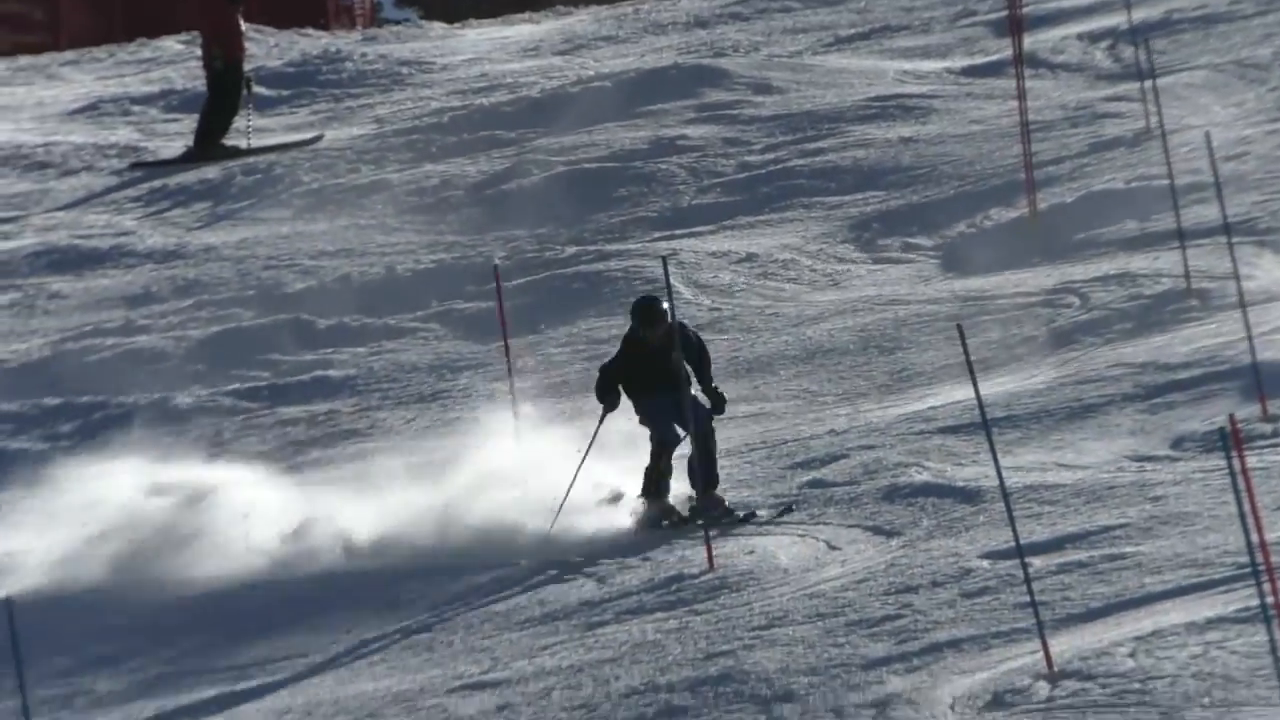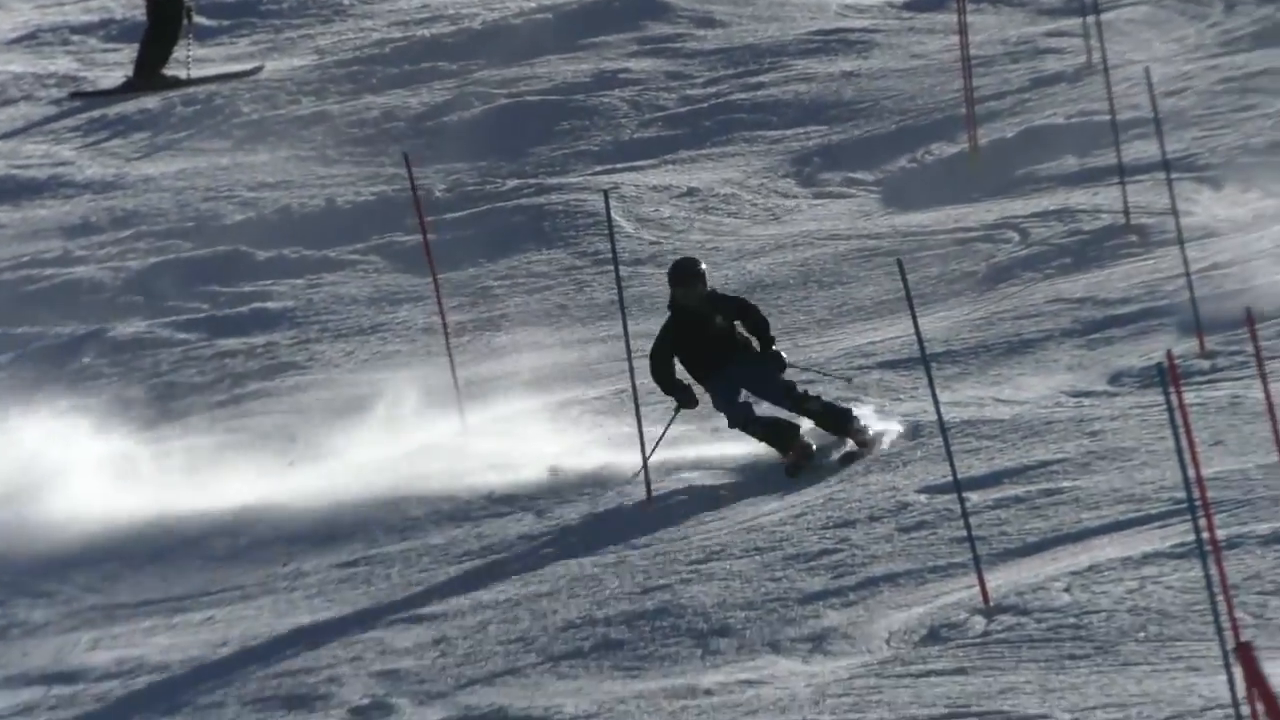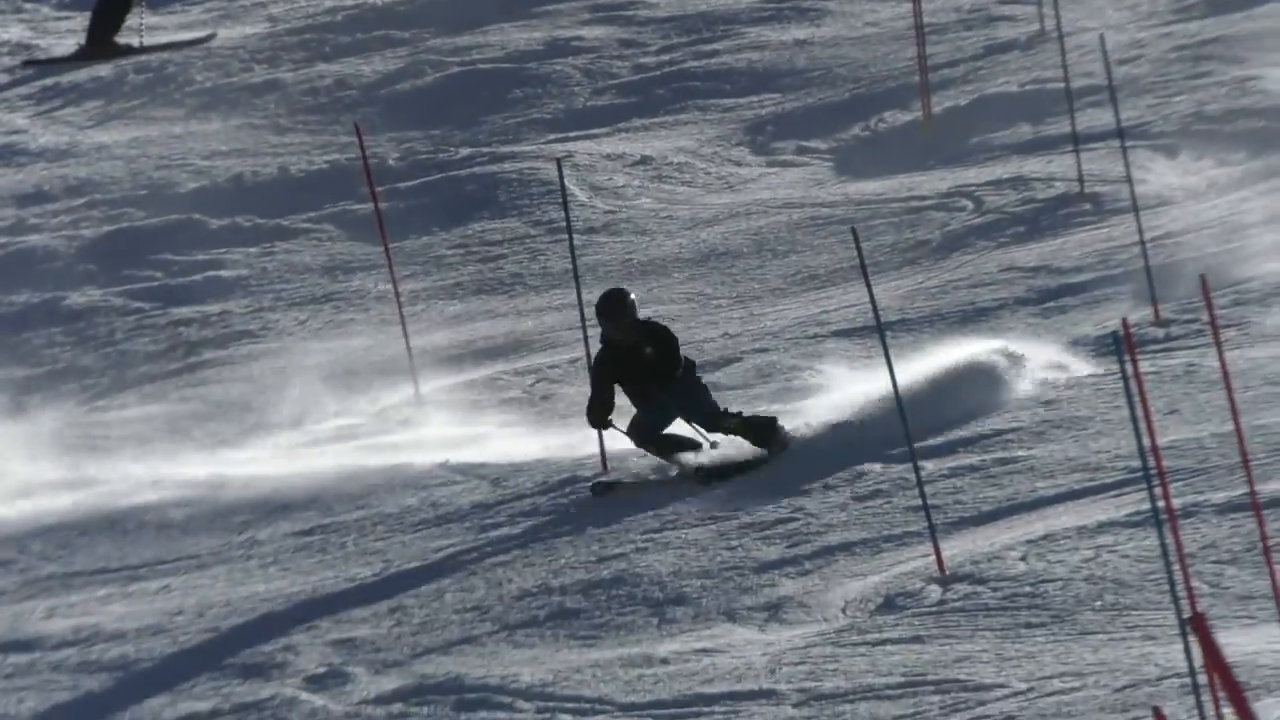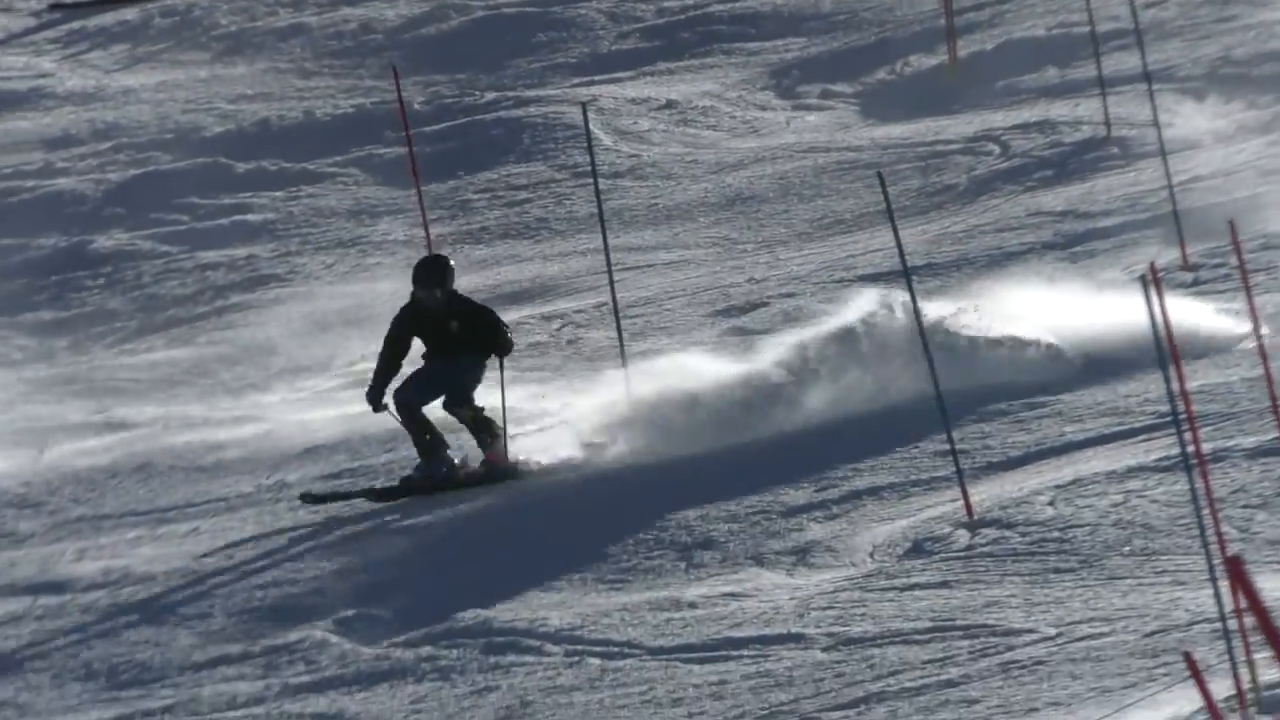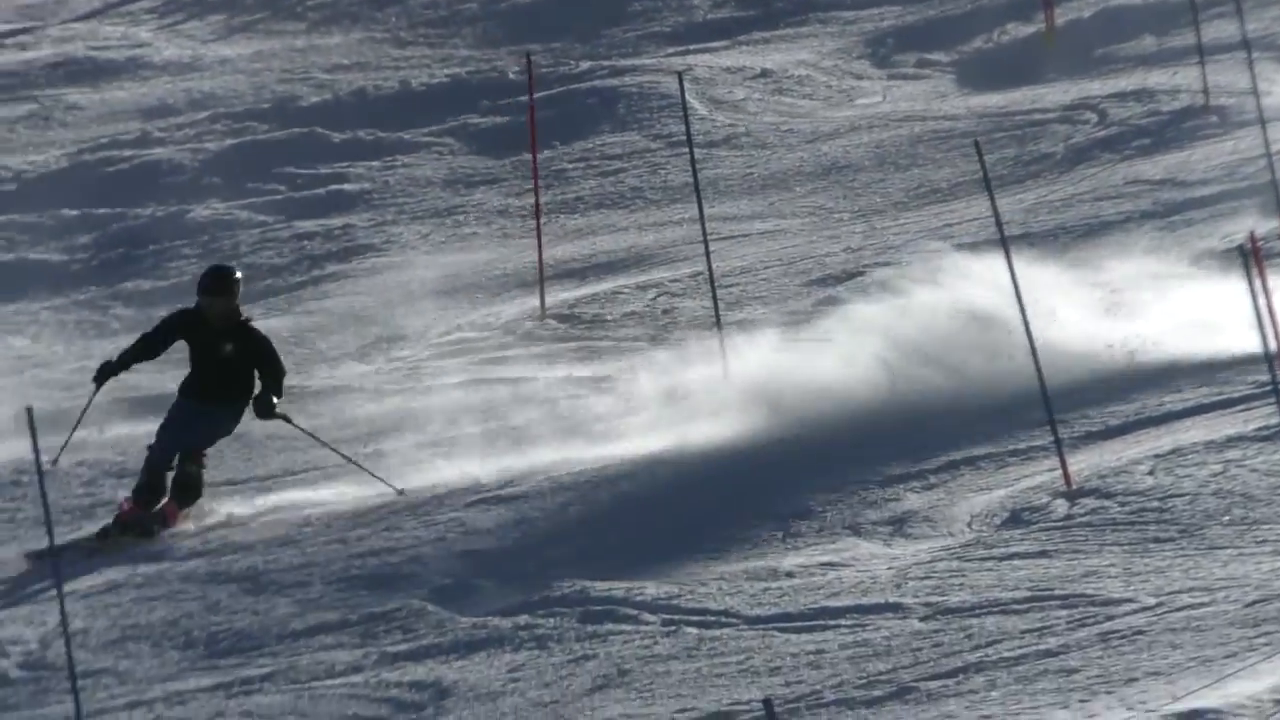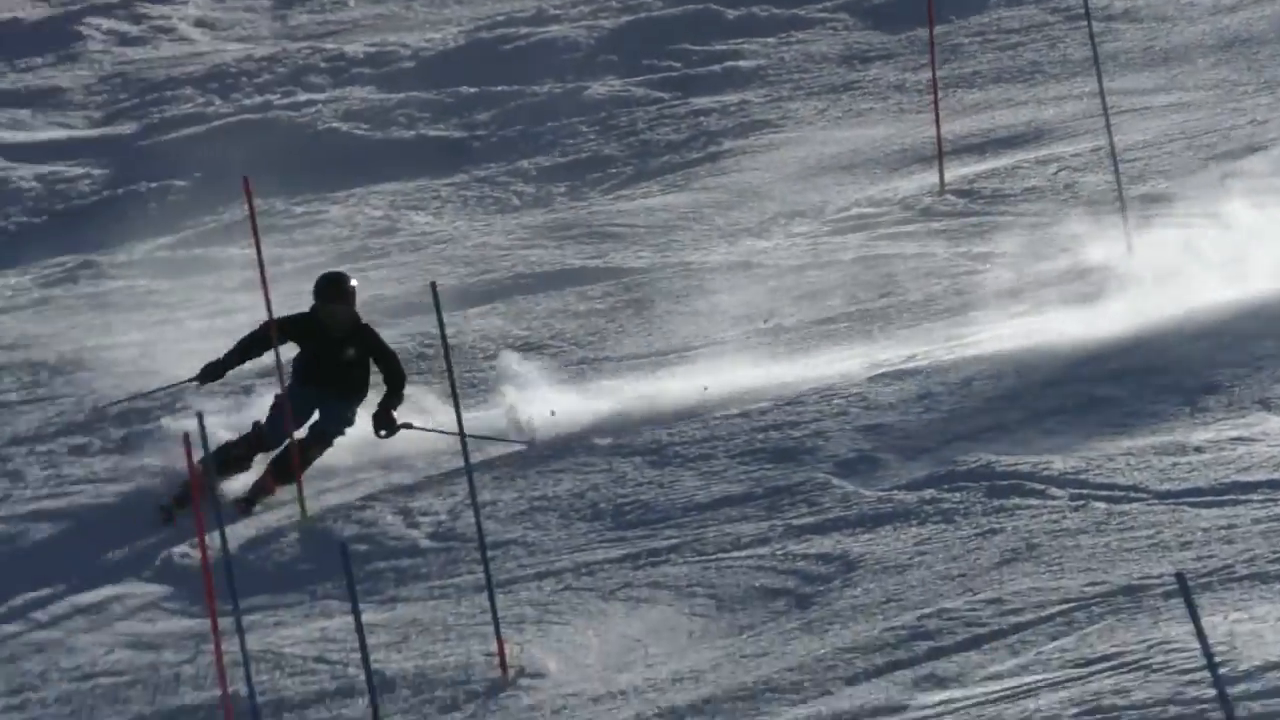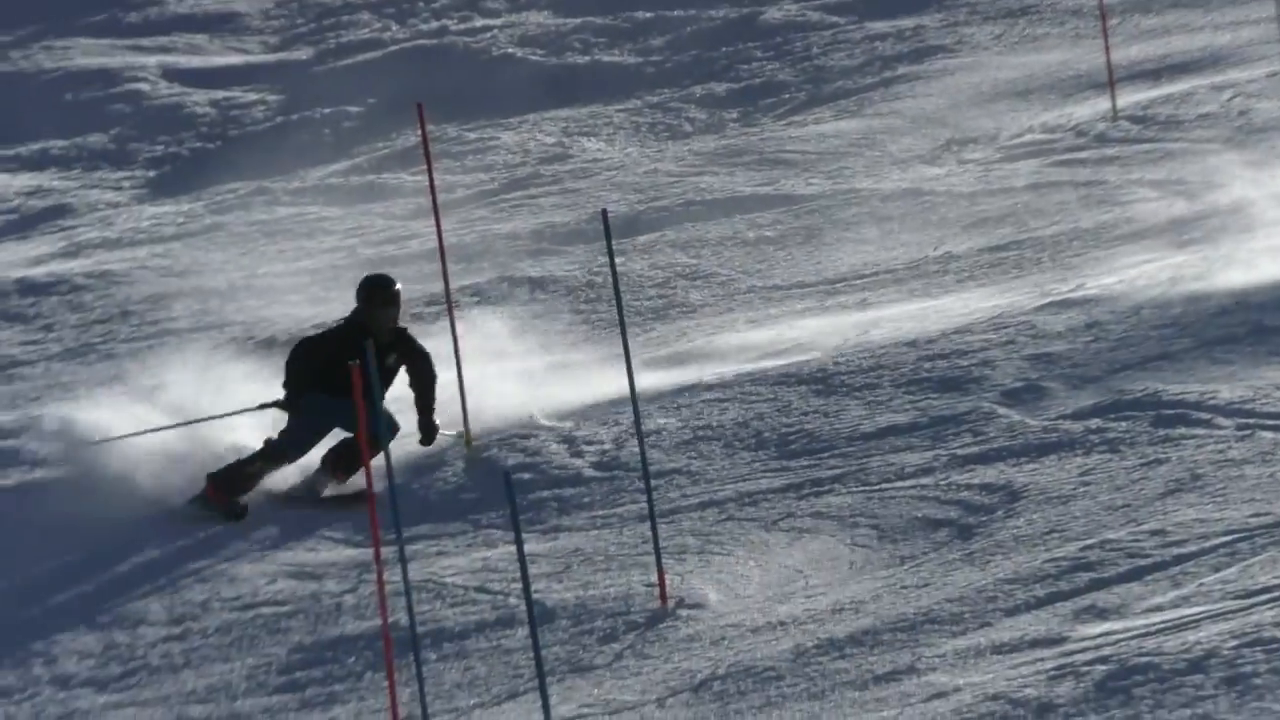
dt=0.3s
person 1, frame 1
left shoulder: (679, 334)
right shoulder: (631, 352)
left elbow: (698, 355)
right elbow: (608, 377)
left wrist: (710, 389)
right wrist: (609, 397)
left hip: (679, 394)
right hip: (649, 401)
left knee: (704, 431)
right knee: (666, 442)
left ankle: (707, 497)
right ankle: (655, 503)
person 1, frame 2
left shoulder: (717, 302)
right shoulder: (673, 330)
left elbow: (750, 314)
right elbow: (659, 366)
left wrist: (768, 348)
right wrist: (680, 392)
left hip: (741, 361)
right hip: (715, 379)
left knee: (790, 397)
right knee: (742, 417)
left ankle: (851, 426)
right ankle: (796, 443)
person 1, frame 3
left shoulder: (651, 331)
right shoulder: (607, 358)
left elbow: (674, 360)
right elbow: (600, 396)
right wrist: (598, 415)
left hip: (680, 384)
right hip: (652, 403)
left knee: (715, 420)
right knee: (638, 433)
left ankle: (775, 436)
person 1, frame 4
left shoulder: (463, 308)
right shoulder: (412, 312)
left elbow: (495, 328)
right elbow: (393, 349)
left wrist: (501, 343)
right wrist: (377, 386)
left hip: (470, 361)
right hip: (440, 361)
left knee: (456, 403)
right knee: (403, 399)
left ankle: (495, 453)
right ankle: (437, 461)
person 1, frame 5
left shoulder: (245, 335)
right shoulder: (189, 321)
left elbow: (273, 368)
right elbow: (152, 340)
left wrist: (269, 396)
right wrist: (117, 365)
left hip: (226, 406)
right hip: (193, 398)
left knee: (190, 450)
right knee: (161, 453)
left ankle: (173, 508)
right ankle: (140, 508)
person 1, frame 6
left shoulder: (364, 337)
right shoulder: (306, 325)
left elbow: (395, 371)
right elbow: (263, 336)
left wrist: (387, 409)
right wrist: (223, 364)
left hip: (342, 399)
right hip: (306, 387)
left knee: (322, 436)
right knee: (268, 436)
left ankle: (265, 484)
right ankle: (210, 470)
person 1, frame 7
left shoulder: (401, 342)
right shoulder: (346, 335)
left elbow: (423, 373)
right elbow: (303, 354)
left wrist: (426, 419)
right wrist: (294, 392)
left hip: (363, 403)
right hip: (325, 398)
left knee: (386, 429)
right knee: (287, 449)
left ankle: (324, 477)
right ankle: (217, 489)
